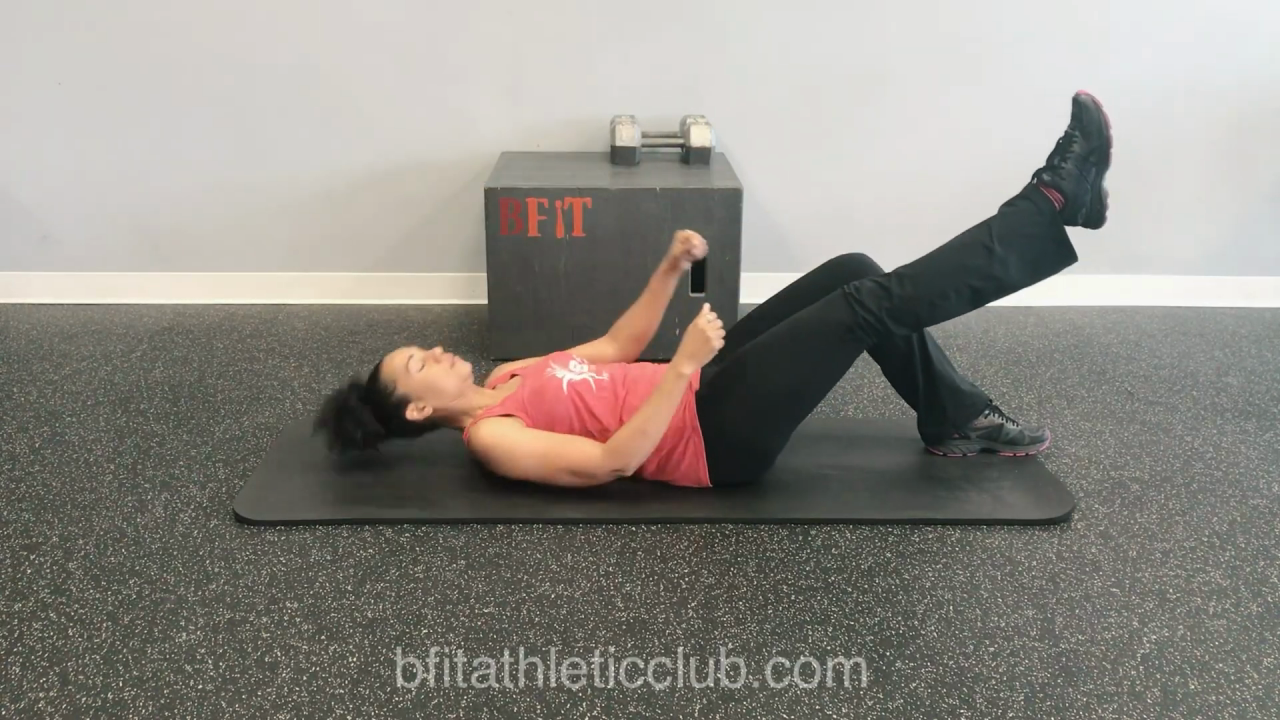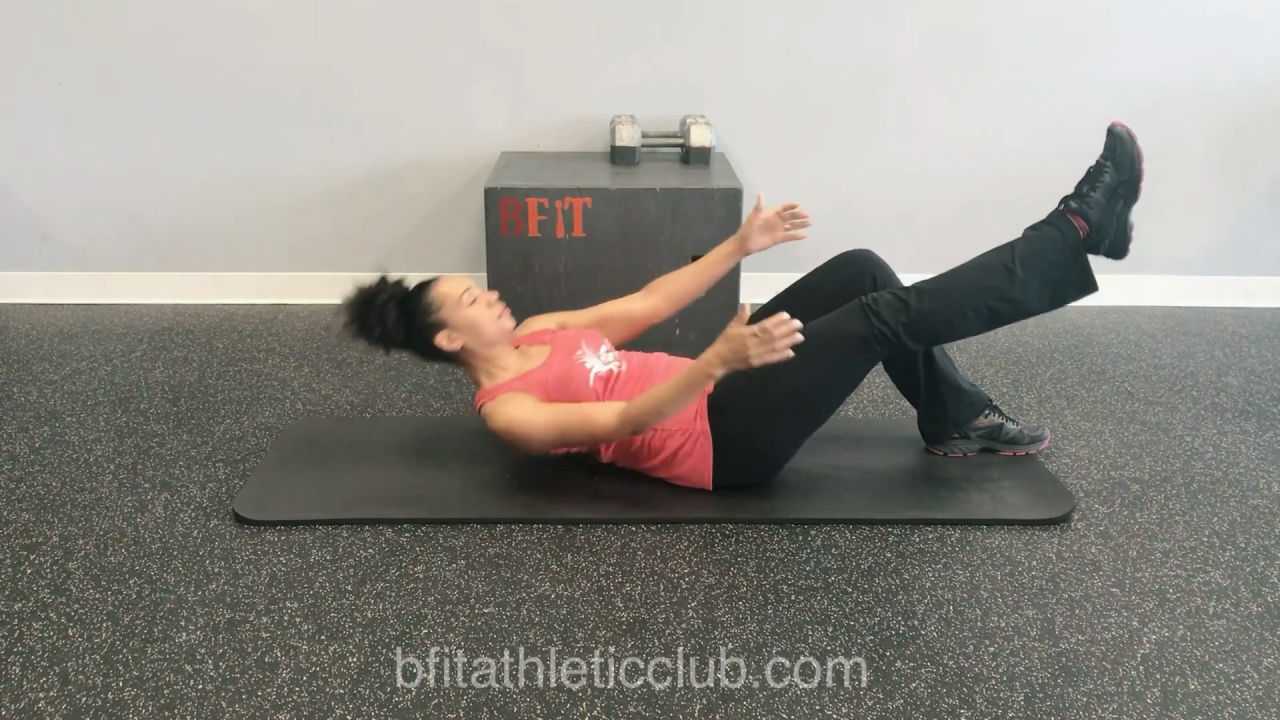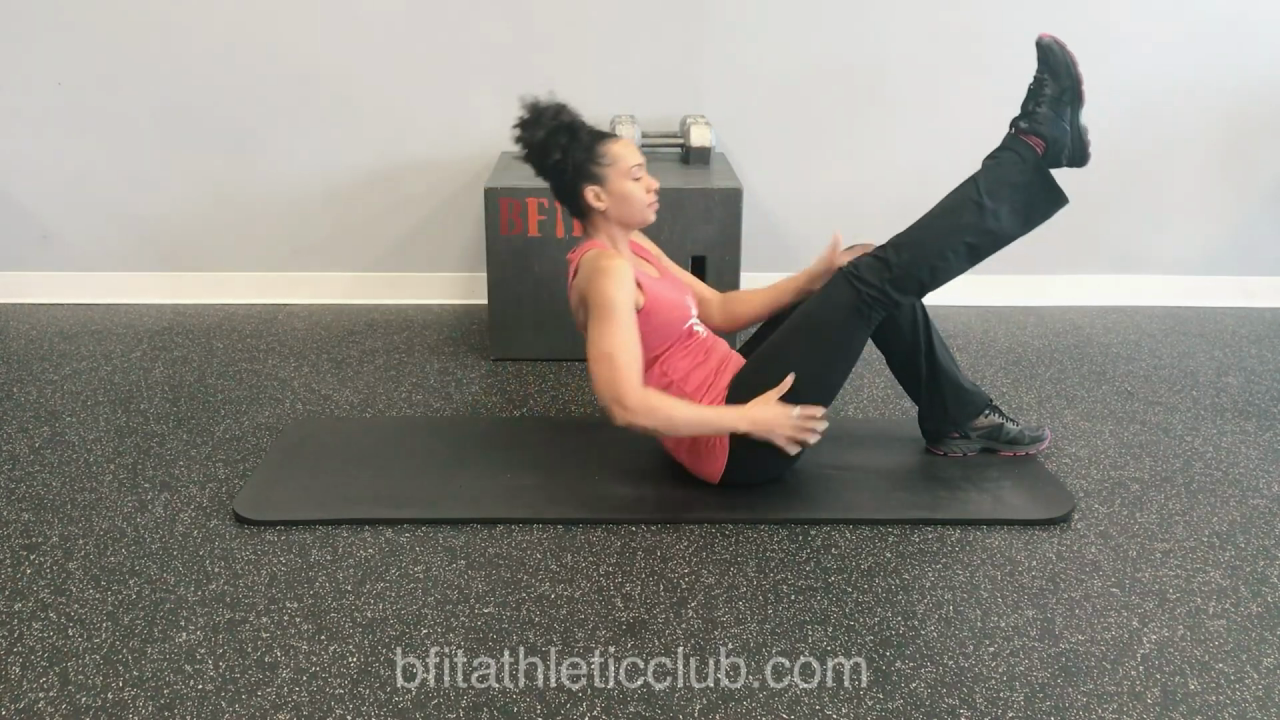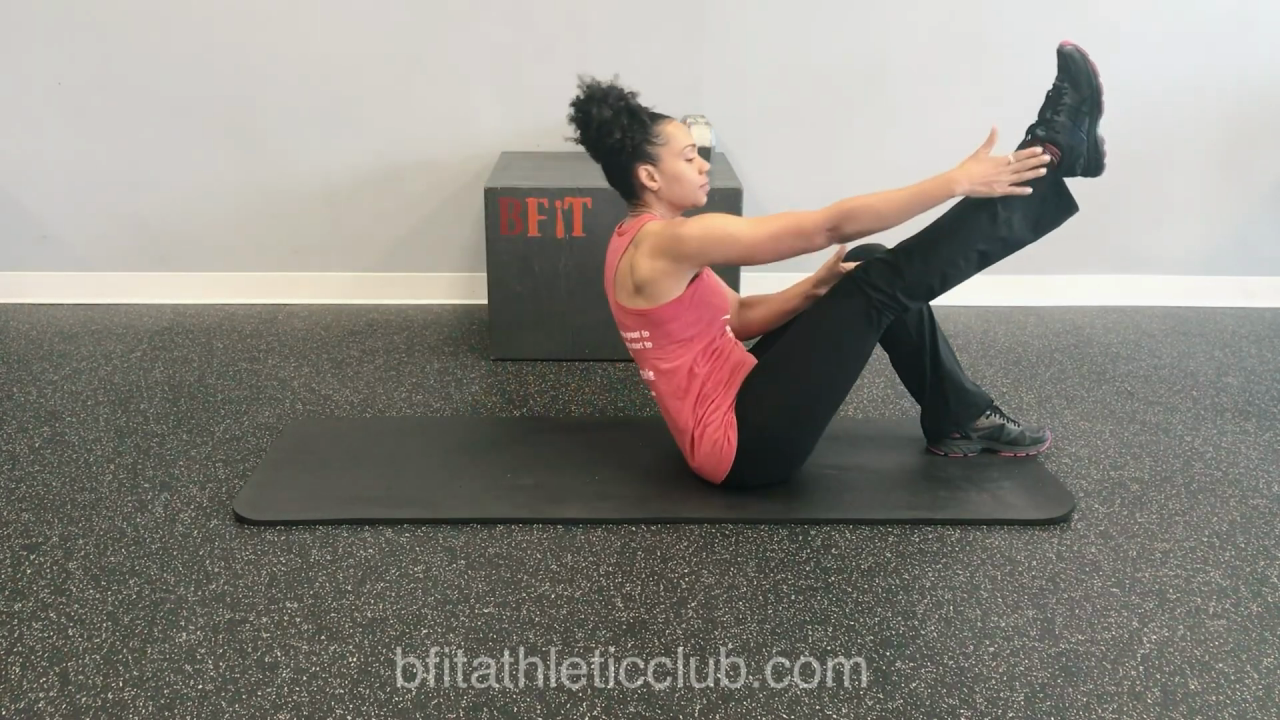
dt=0.5s
person 1, frame 1
left shoulder: (504, 381)
right shoulder: (488, 438)
left elbow: (621, 346)
right elbow: (616, 462)
left wrist: (669, 270)
right wrist: (686, 360)
left hip: (699, 392)
right hip: (714, 438)
left knee: (855, 273)
right knee: (871, 307)
left ankle: (956, 421)
right ankle: (1050, 203)
person 1, frame 2
left shoulder: (535, 334)
right shoulder: (507, 411)
left elbow: (649, 303)
right elbow: (627, 423)
left wrist: (739, 245)
right wrist: (721, 359)
left hip: (716, 395)
right hip: (725, 442)
left knee: (859, 270)
right knee: (887, 318)
left ankle: (957, 421)
right ankle: (1074, 232)
person 1, frame 3
left shoulder: (624, 246)
right shoulder: (605, 270)
left elbow: (721, 312)
right elbow: (627, 404)
left wrist: (814, 279)
right wrist: (748, 420)
left hip: (735, 398)
right hip: (730, 447)
left knee: (866, 275)
right knee: (877, 282)
left ankle: (960, 424)
right ankle: (1034, 143)
person 1, frame 4
left shoulder: (643, 238)
right shoulder: (675, 240)
right elbow: (831, 226)
left wrist: (816, 287)
right wrist: (956, 181)
left hip: (737, 409)
right hip: (748, 441)
left knee: (870, 268)
right knee: (885, 283)
left ankle: (960, 422)
right ankle: (1052, 150)
